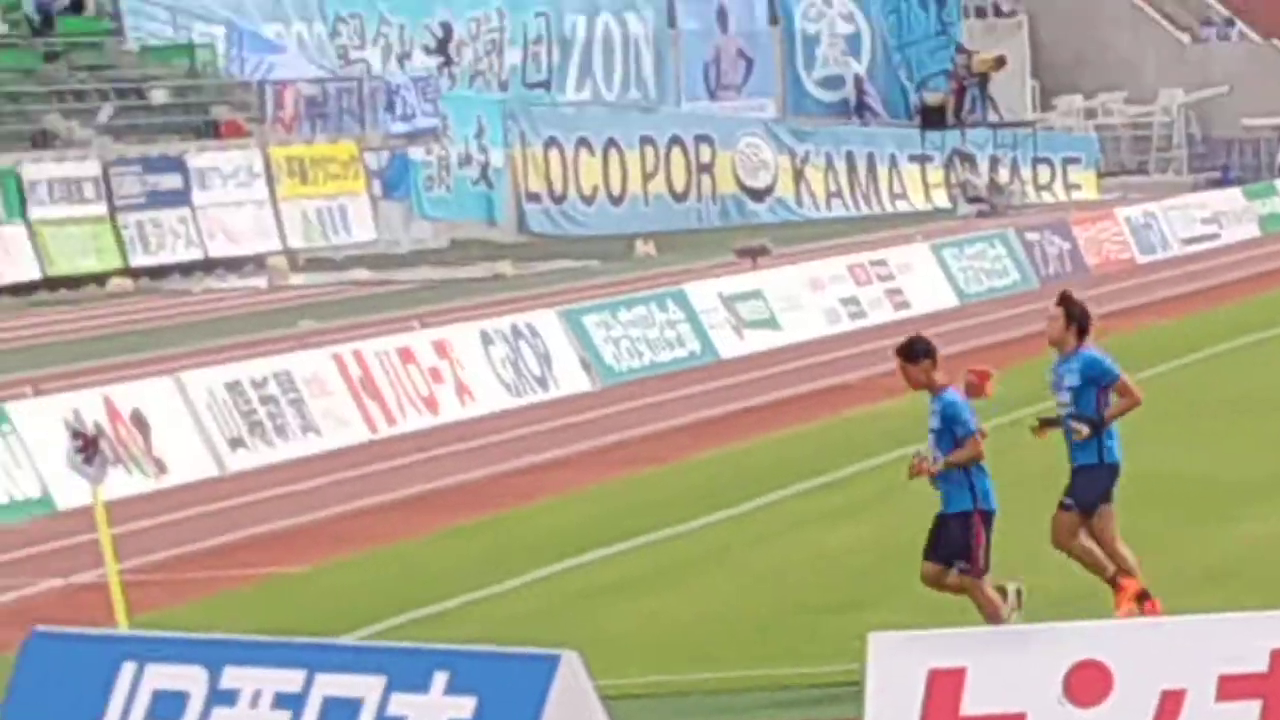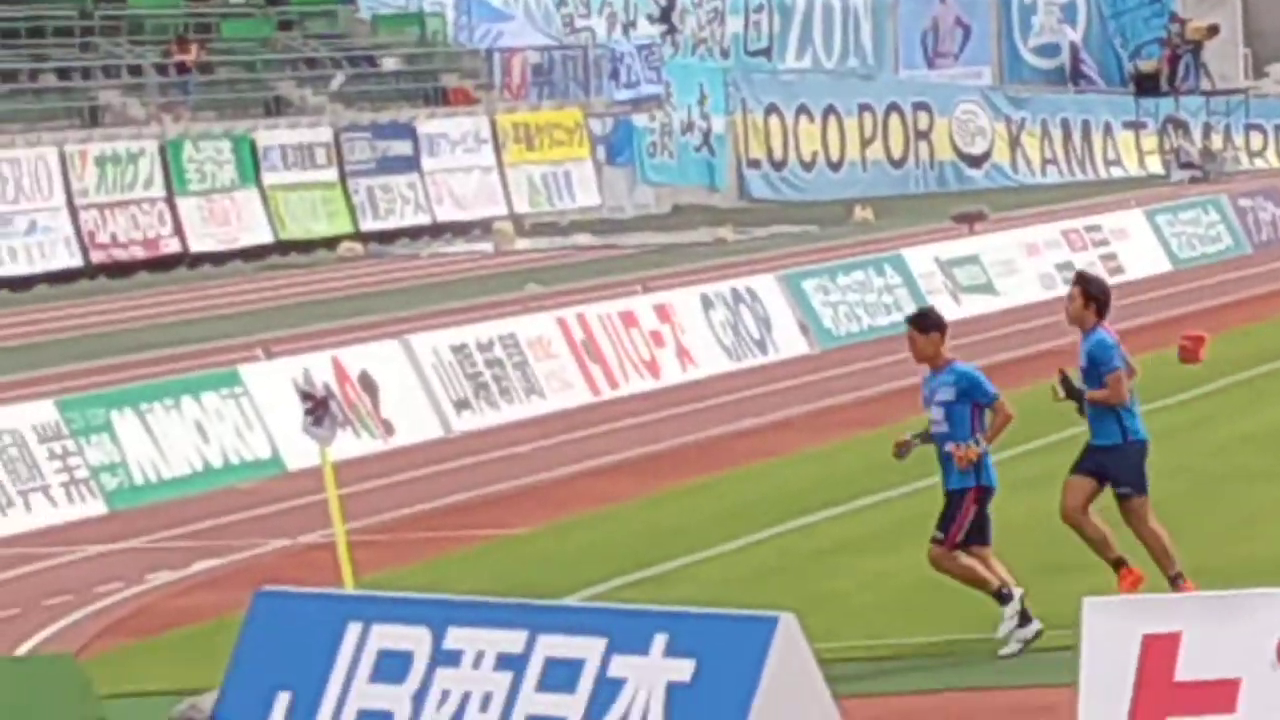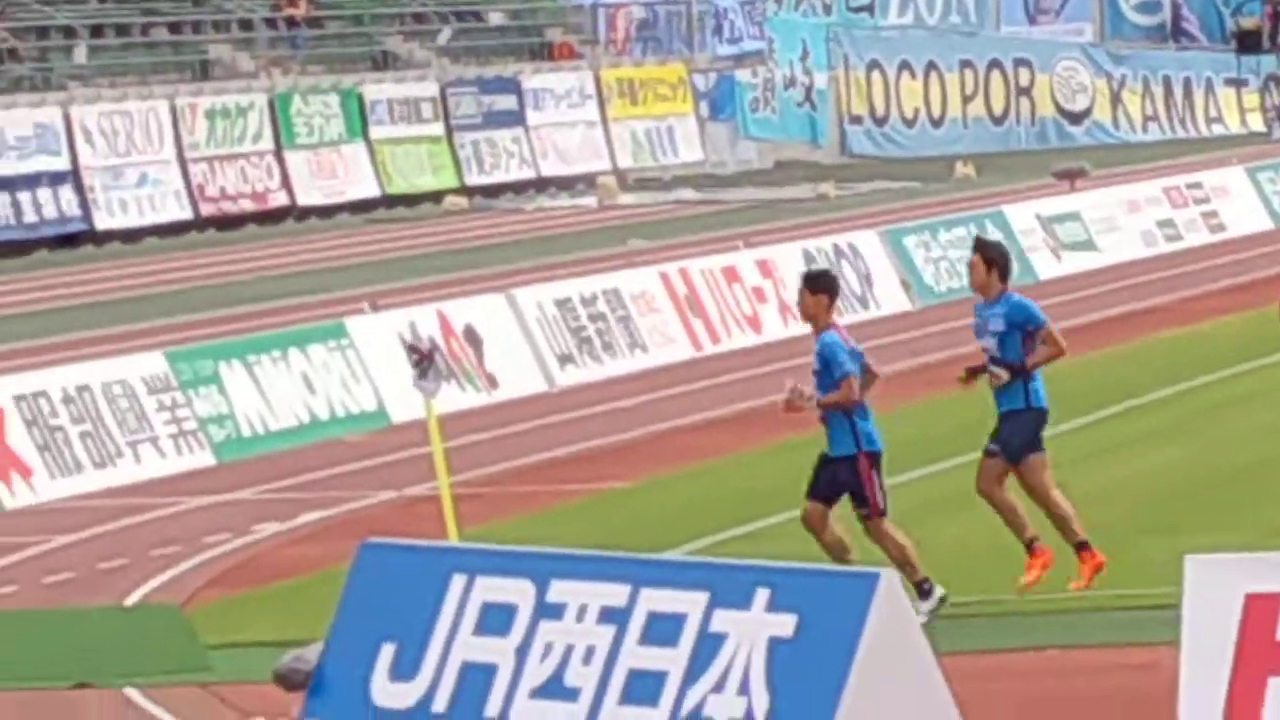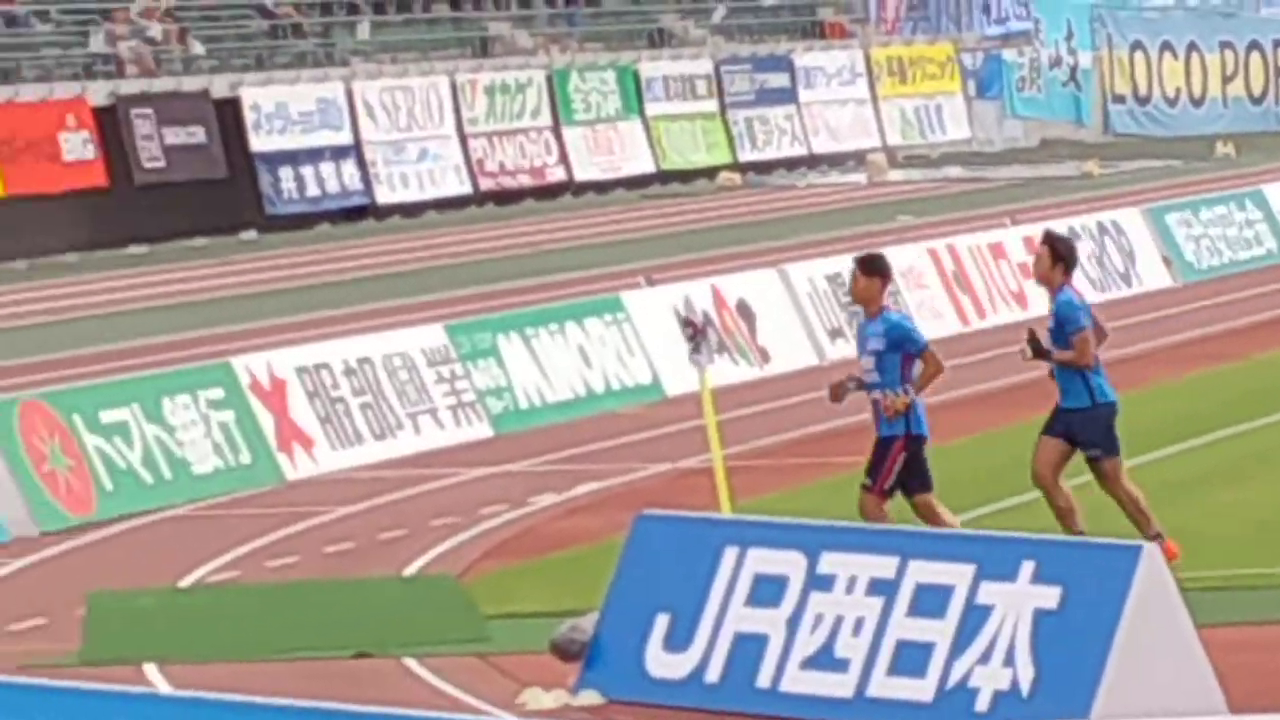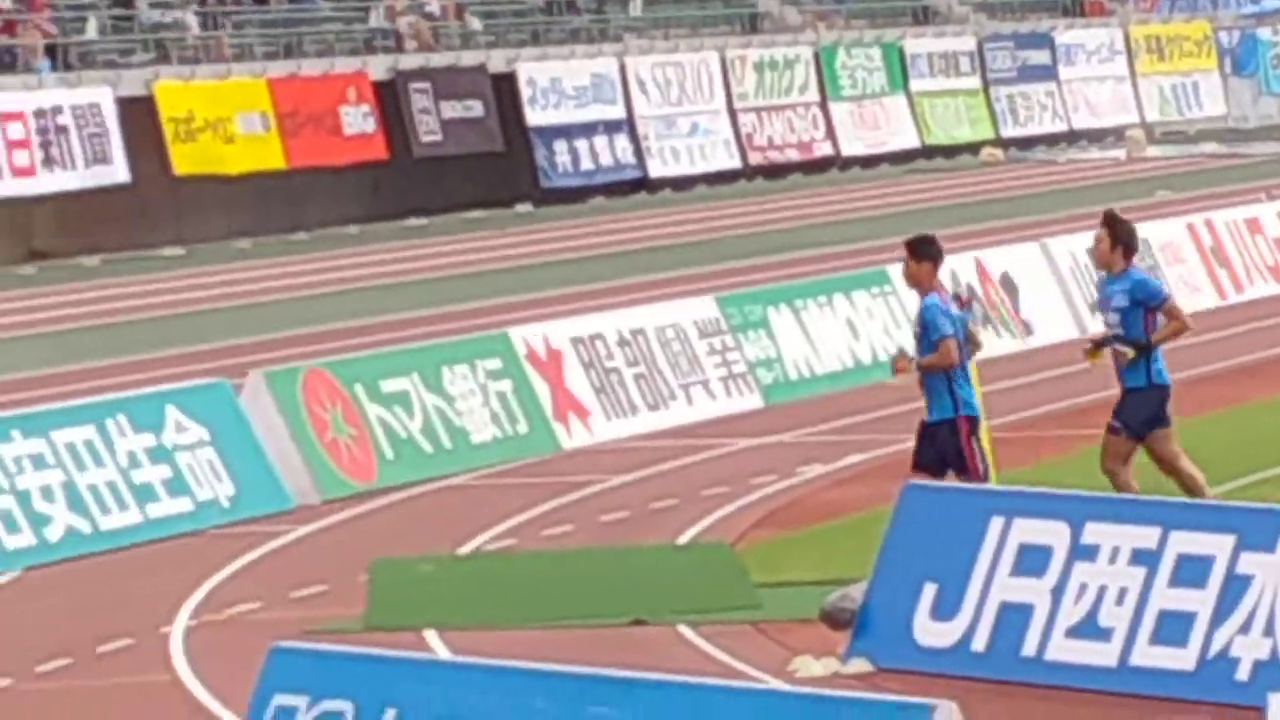
dt=0.4s
person 1, frame 1
left shoulder: (1091, 361)
right shoulder: (1061, 363)
left elbow: (1134, 397)
left wrist: (1097, 424)
right wrist: (1050, 422)
left hip: (1098, 462)
right hip: (1086, 462)
left knee: (1062, 536)
right knee: (1105, 539)
left ankle: (1122, 586)
right ankle: (1147, 604)
person 1, frame 2
left shoulder: (1100, 343)
right shoulder: (1095, 338)
left elbow: (1119, 395)
right elbow: (1131, 371)
left wrist: (1079, 396)
left hip: (1122, 442)
right hip: (1102, 441)
left knee: (1138, 520)
right knee: (1071, 510)
left ankle: (1181, 587)
right ankle: (1125, 572)
person 1, frame 3
left shoulder: (1019, 307)
right shoulder: (983, 309)
left elbow: (1058, 347)
left wrist: (1018, 369)
right wrist: (975, 370)
left hip: (1025, 408)
right hip: (1012, 408)
left knee: (988, 484)
right knee: (1041, 490)
left ankle: (1036, 551)
right ankle: (1089, 557)
person 1, frame 4
left shoulder: (1068, 303)
right shoulder: (1065, 299)
left elbow: (1088, 357)
right elbow: (1101, 335)
left wrist: (1047, 355)
left hip: (1092, 405)
right hip: (1071, 405)
left knee: (1114, 483)
right knee: (1042, 473)
left ankle: (1162, 547)
person 1, frame 5
left shoulder: (1140, 283)
right shoulder: (1106, 283)
left elbow: (1182, 322)
left wrist: (1143, 345)
right wrist: (1097, 344)
left hip: (1147, 385)
right hip: (1135, 385)
left knee: (1111, 460)
right knee: (1171, 462)
person 2, frame 1
left shoulder: (950, 403)
right shoulder: (941, 399)
left elbow: (977, 450)
right elbow: (980, 433)
left wrist: (938, 465)
left hip: (971, 506)
right hip: (953, 504)
left knee: (972, 581)
right knee: (930, 576)
right ankle: (1004, 596)
person 2, frame 2
left shoulder: (964, 375)
right shoulder: (931, 380)
left elbow: (1004, 413)
left wrist: (979, 447)
right wrist: (912, 441)
left hip: (972, 480)
right hip: (958, 480)
left knee: (940, 555)
right knee: (979, 556)
left ankle: (1007, 596)
right ankle: (1024, 622)
person 2, frame 3
left shoulder: (831, 342)
right shoulder: (833, 338)
left elbow: (853, 393)
right elbow: (870, 375)
left wrist: (813, 401)
left hip: (856, 446)
right hip: (839, 448)
left knee: (874, 525)
right knee: (812, 515)
left ankle: (927, 590)
person 2, frame 4
left shoulder: (896, 325)
right shoulder: (865, 326)
left elbow: (935, 365)
left wrist: (906, 395)
right wrist: (849, 384)
left hip: (902, 430)
right hip: (892, 429)
left knee: (870, 503)
right knee: (926, 506)
person 2, frame 5
left shoulder: (930, 306)
right shoulder: (944, 303)
left elbow: (949, 358)
right elbow: (974, 343)
left wrist: (913, 365)
left hip: (957, 414)
right hip: (936, 417)
left knee: (976, 486)
